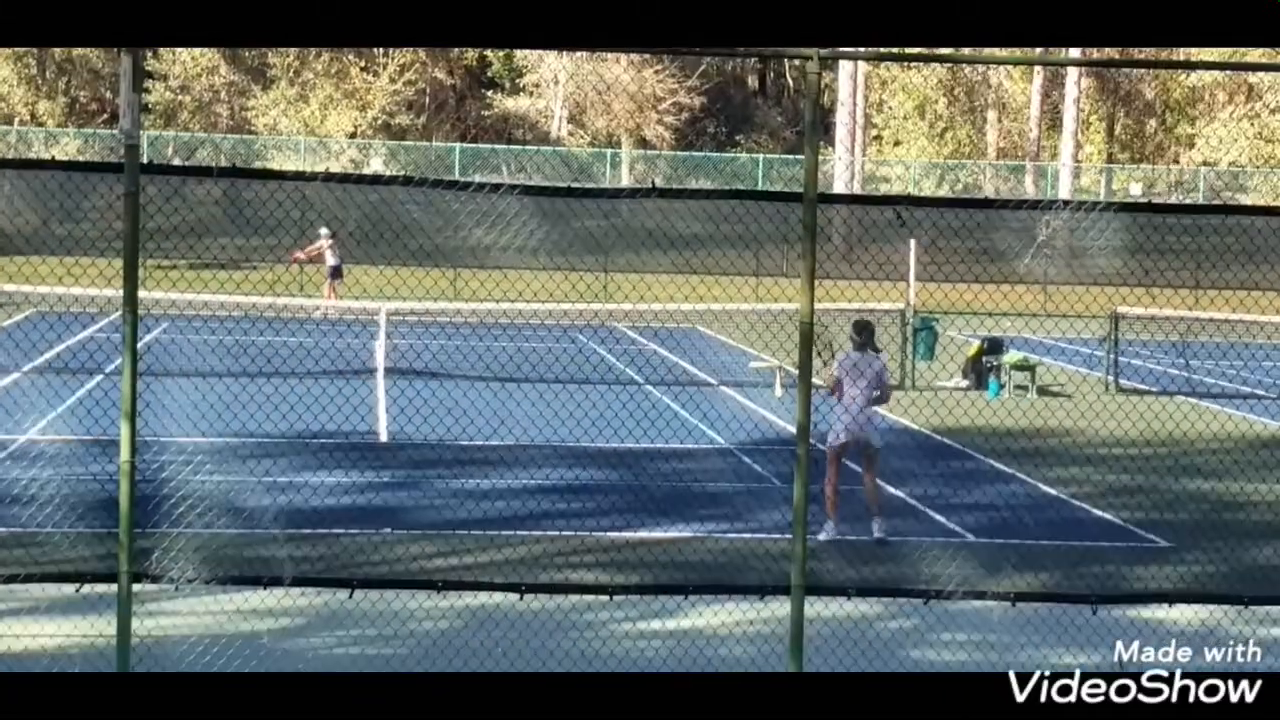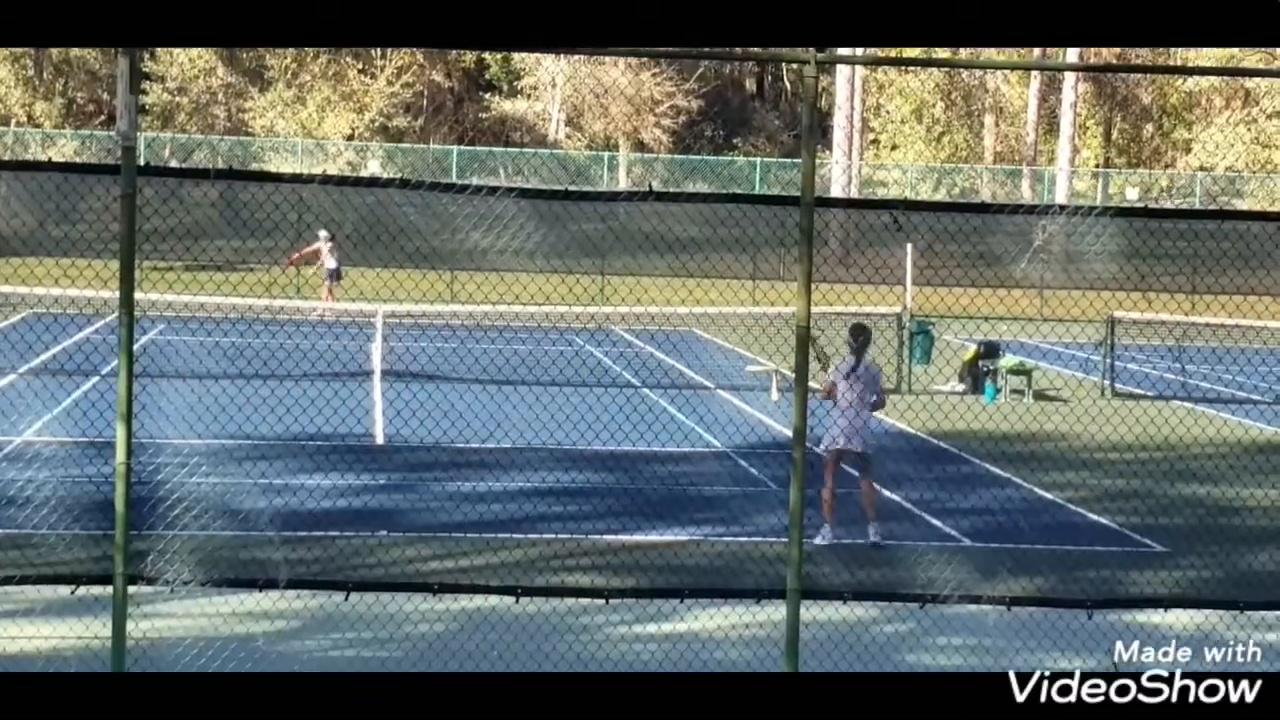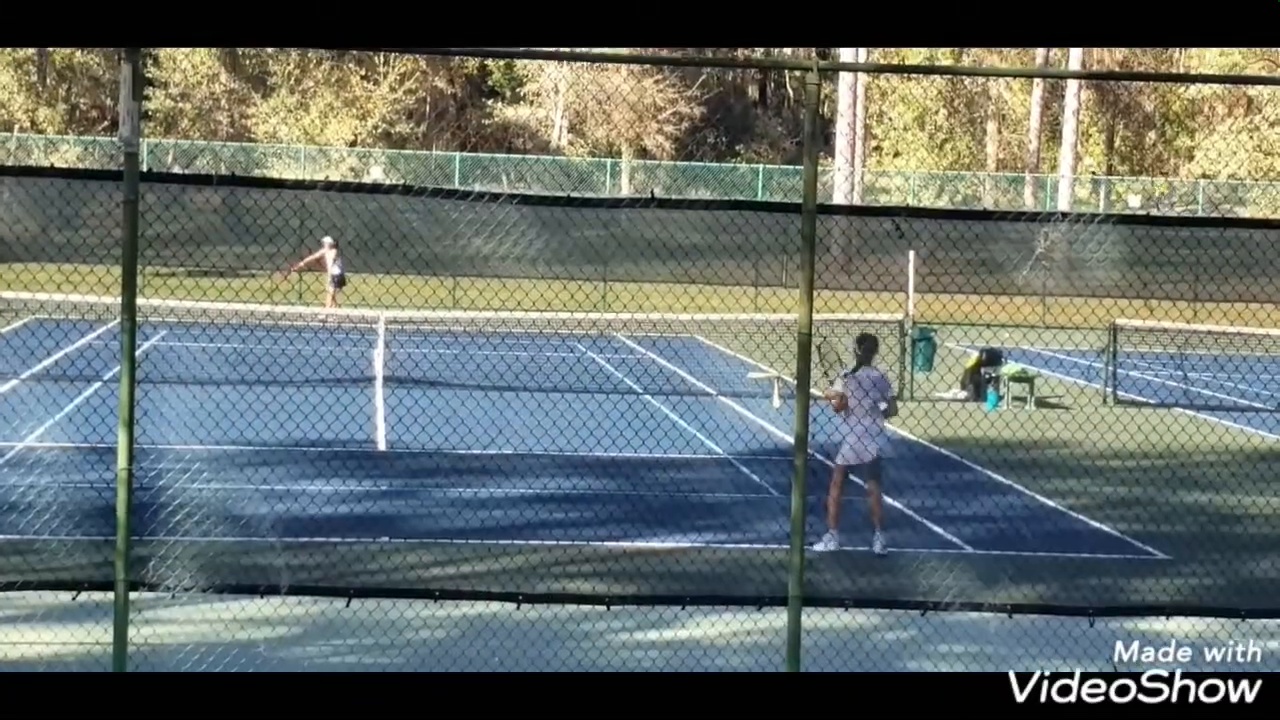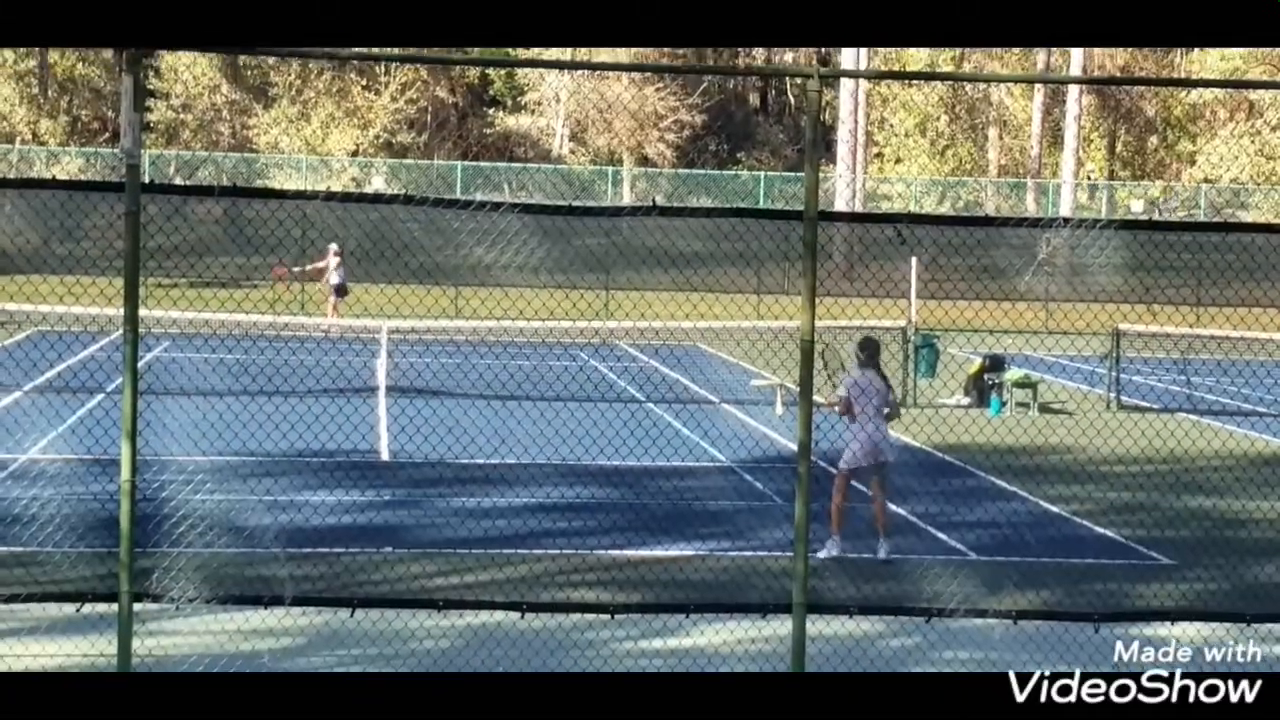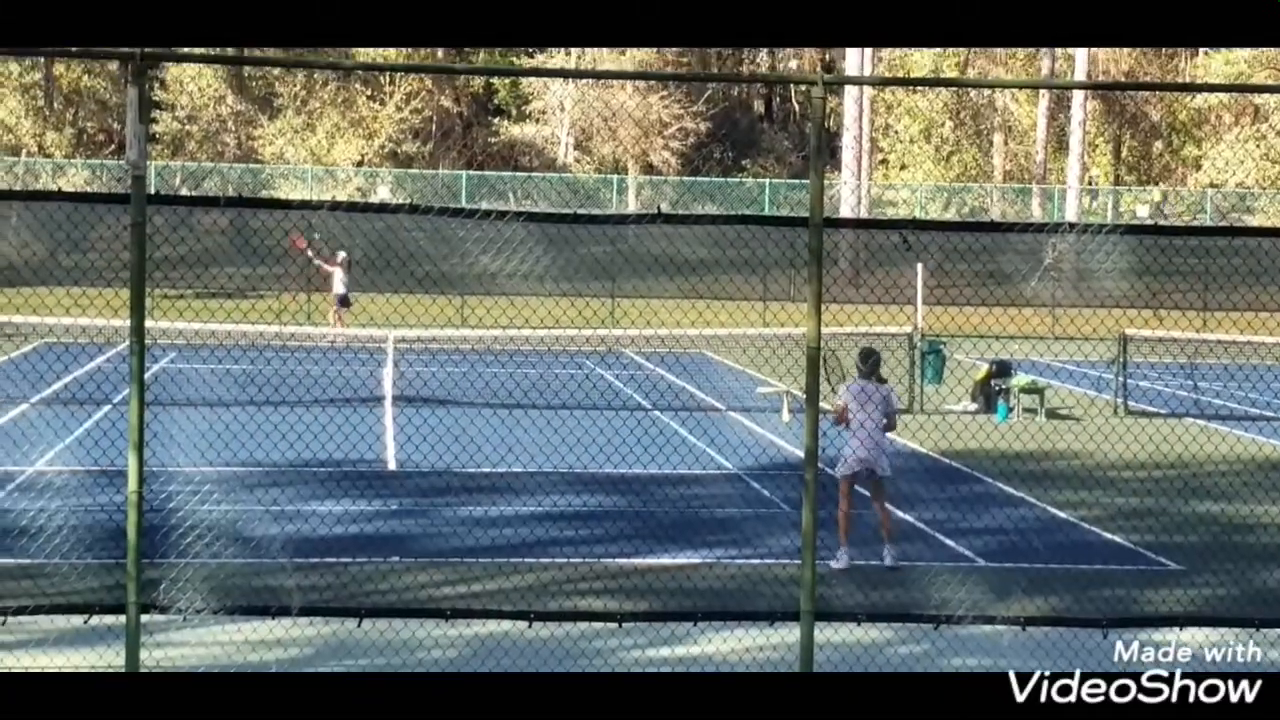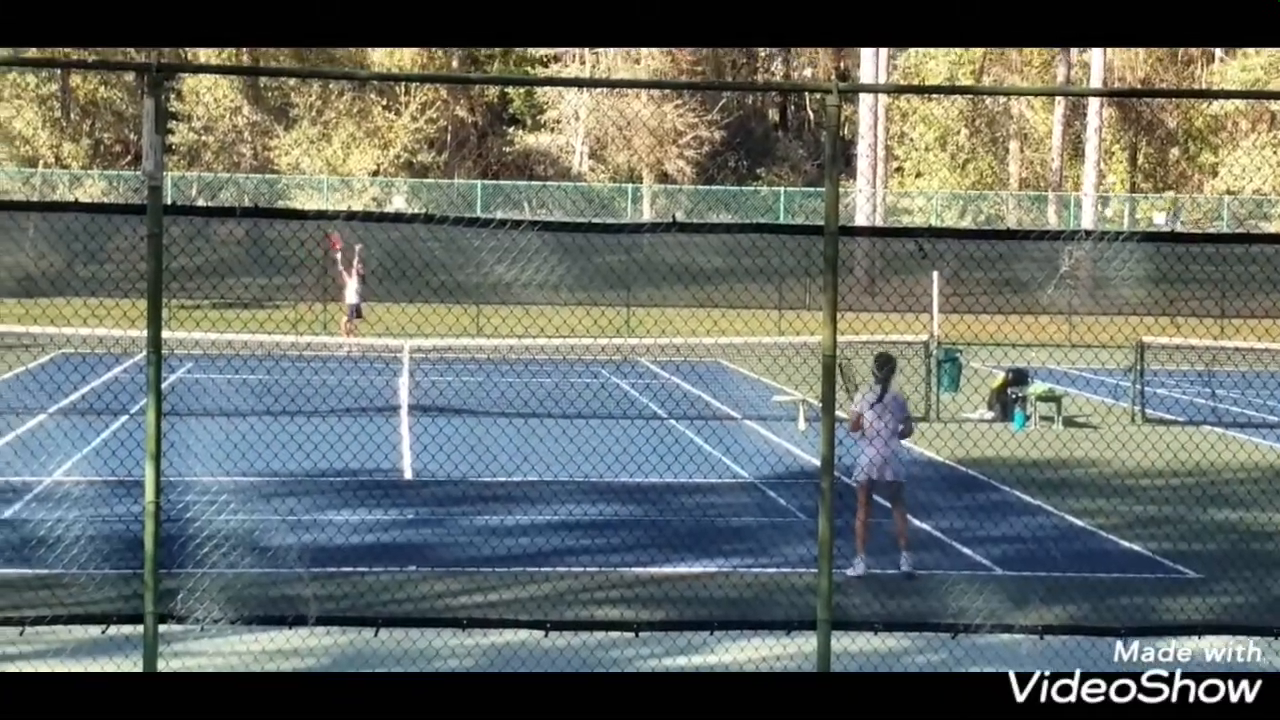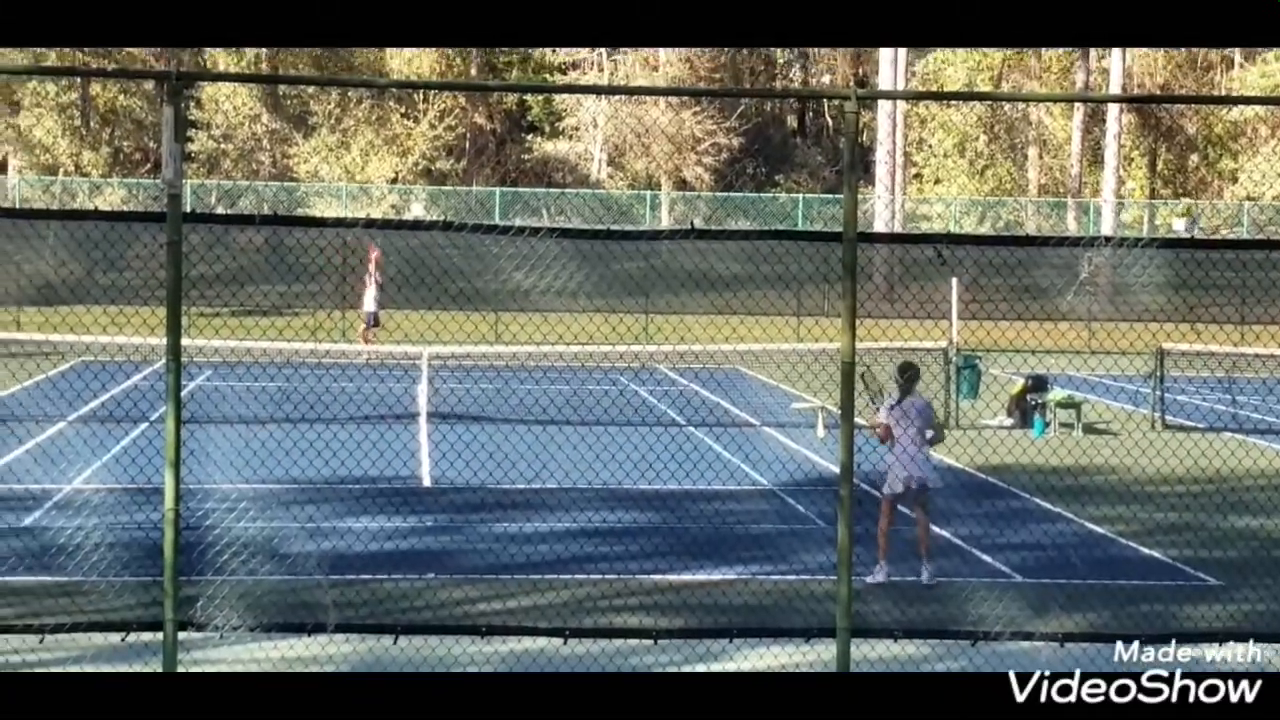
dt=0.2s
person 1, frame 1
left shoulder: (843, 360)
right shoulder: (878, 362)
left elbow: (831, 389)
right elbow: (884, 395)
left hip: (843, 421)
right hip: (865, 421)
left knee: (833, 473)
right knee: (869, 474)
left ankle: (832, 525)
right ankle: (877, 523)
person 1, frame 2
left shoulder: (840, 366)
right shoulder: (873, 368)
left elbow: (827, 394)
right elbow: (881, 402)
left wrist: (831, 390)
left hip: (839, 427)
right hip: (861, 427)
left knee: (829, 479)
right knee: (866, 479)
left ankle: (828, 530)
right ankle: (873, 527)
person 1, frame 3
left shoulder: (846, 376)
right shoulder: (881, 377)
left elbow: (839, 407)
right elbow: (892, 409)
left wrist: (831, 397)
left hip: (854, 437)
right hip: (875, 437)
left knee: (836, 486)
right knee: (874, 488)
left ankle: (832, 536)
right ankle: (879, 538)
person 1, frame 4
left shoulder: (849, 379)
right shoulder: (884, 380)
left elbow: (843, 410)
right elbow: (894, 412)
left wrist: (836, 402)
left hip: (857, 441)
right hip: (879, 440)
left knee: (839, 492)
right knee: (878, 494)
left ankle: (834, 542)
right ankle: (883, 544)
person 1, frame 5
left shoulder: (848, 389)
right shoulder: (886, 391)
left elbow: (839, 420)
right elbow: (892, 424)
left wrist: (838, 414)
left hip: (854, 449)
right hip: (878, 449)
left knee: (845, 501)
right knee: (878, 502)
left ankle: (843, 553)
right ankle: (888, 550)
person 1, frame 6
left shoulder: (864, 396)
right shoulder: (899, 399)
left elbow: (854, 426)
right elbow: (908, 430)
left wrist: (858, 421)
left hip: (869, 456)
right hip: (892, 457)
left knee: (863, 510)
right knee: (898, 507)
left ankle: (860, 560)
right ankle: (905, 557)
person 1, frame 7
left shoulder: (889, 405)
right shoulder: (925, 404)
left elbow: (883, 436)
right elbow: (939, 436)
left wrist: (877, 426)
left hip: (898, 466)
right hip: (921, 466)
left knee: (886, 517)
right knee: (921, 517)
left ankle: (882, 567)
right ankle: (926, 568)
